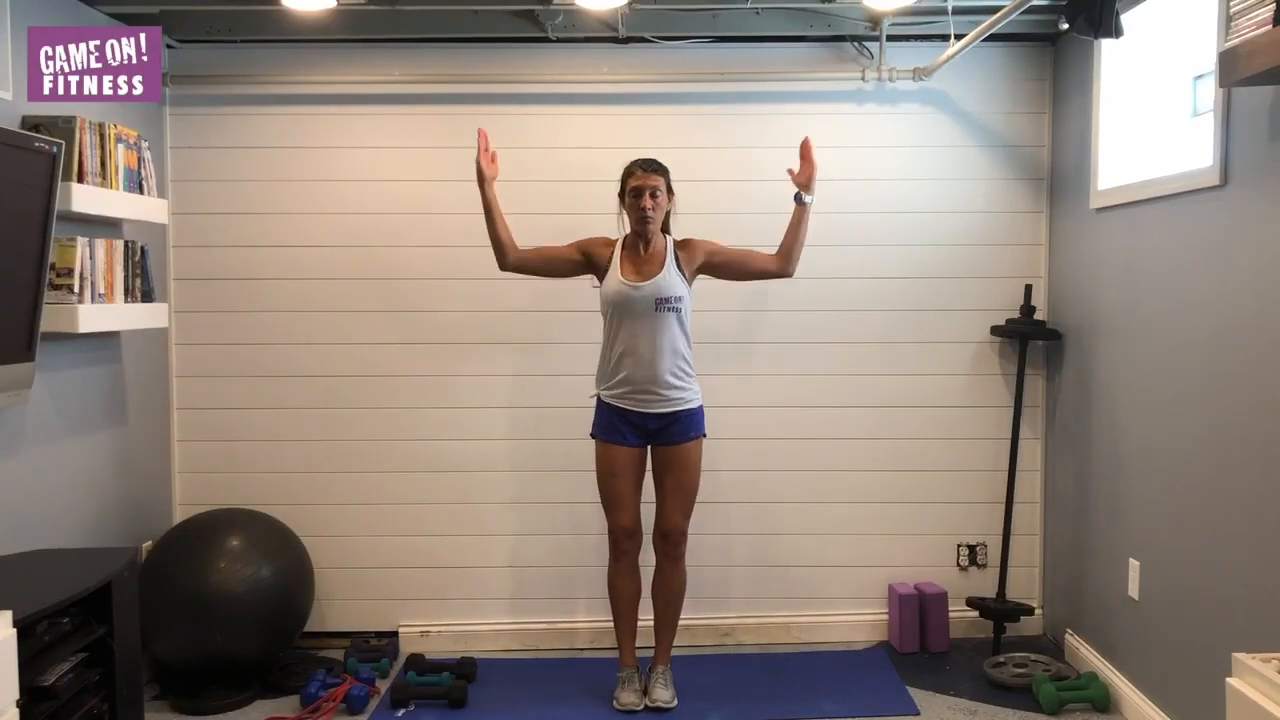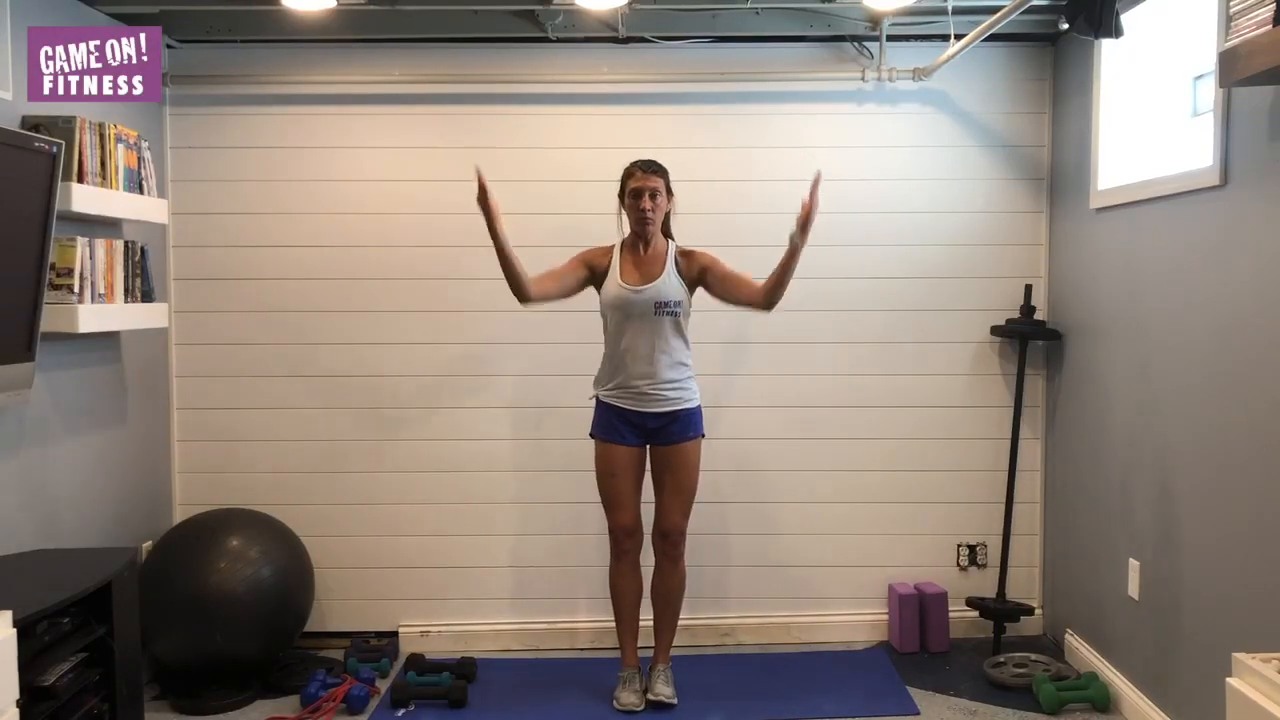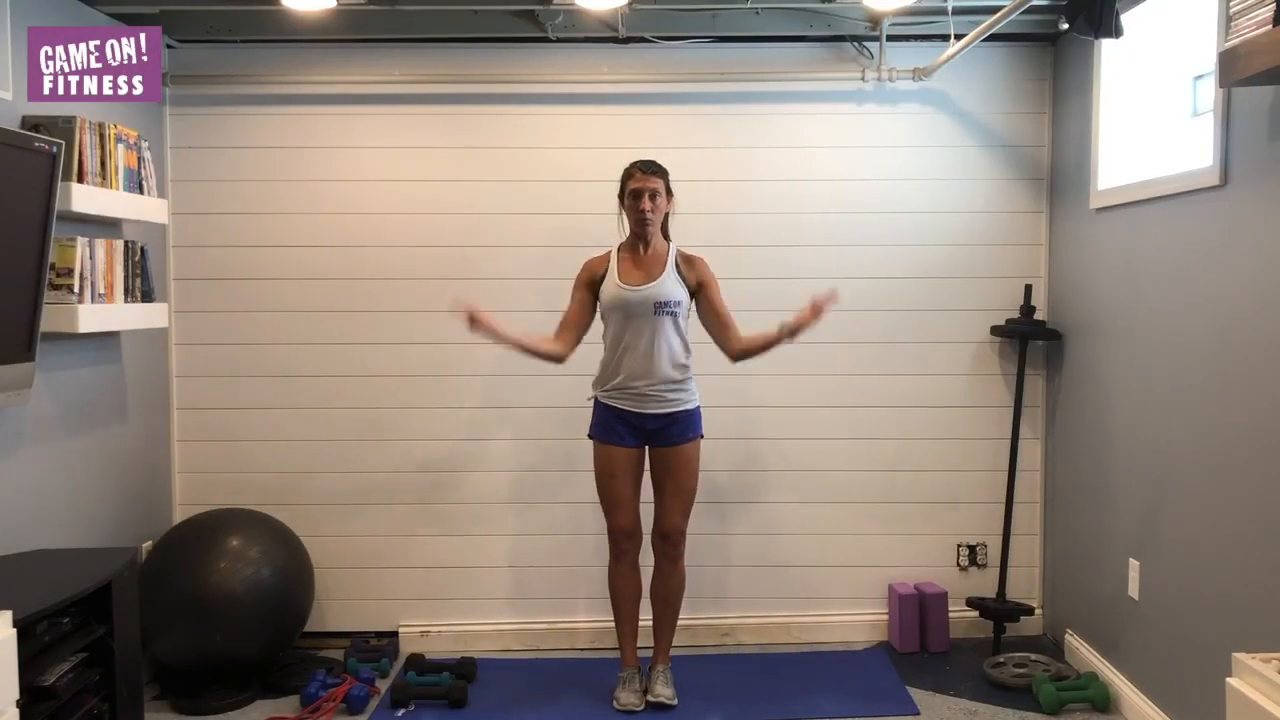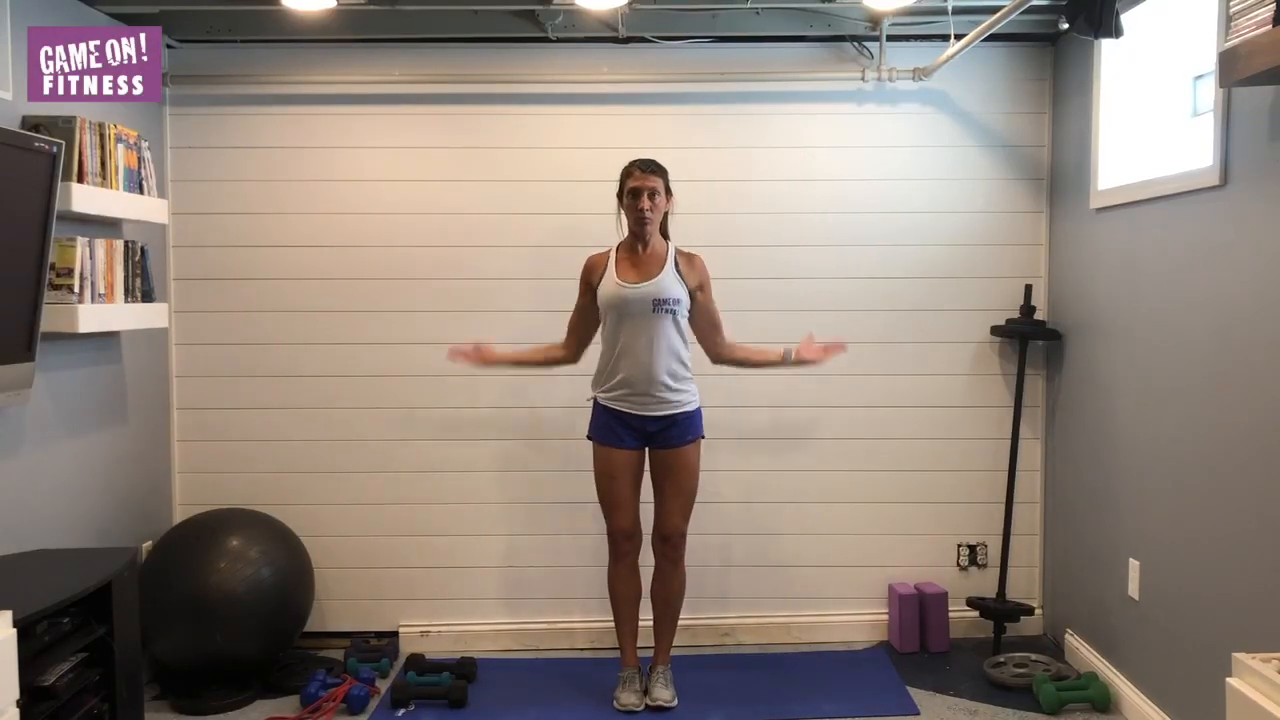
dt=0.2s
person 1, frame 1
left shoulder: (691, 254)
right shoulder: (600, 254)
left elbow: (780, 265)
right elbow: (511, 259)
left wrist: (803, 197)
right wrist: (489, 189)
left hip: (679, 413)
right hip: (618, 414)
left knee: (671, 539)
right knee: (623, 539)
left ankle: (662, 665)
right ankle: (627, 667)
person 1, frame 2
left shoulder: (692, 262)
right shoulder: (599, 261)
left elbow: (766, 297)
right elbow: (527, 291)
left wrist: (800, 234)
right wrist: (493, 221)
left hip: (678, 413)
right hip: (617, 414)
left knee: (670, 538)
right knee: (624, 538)
left ankle: (662, 664)
right ankle: (628, 666)
person 1, frame 3
left shoulder: (691, 268)
right shoulder: (598, 268)
left elbow: (734, 346)
right elbow: (560, 346)
left wrist: (788, 329)
right wrist: (499, 332)
left hip: (677, 415)
right hip: (616, 415)
left knee: (670, 539)
right knee: (623, 539)
left ankle: (661, 665)
right ankle: (629, 667)
person 1, frame 4
left shoulder: (690, 266)
right shoulder: (598, 267)
left elbow: (719, 348)
right elbow: (570, 349)
left wrist: (790, 355)
right wrist: (499, 356)
left hip: (677, 416)
right hip: (616, 416)
left knee: (671, 541)
right knee: (623, 541)
left ankle: (662, 665)
right ankle: (628, 667)
